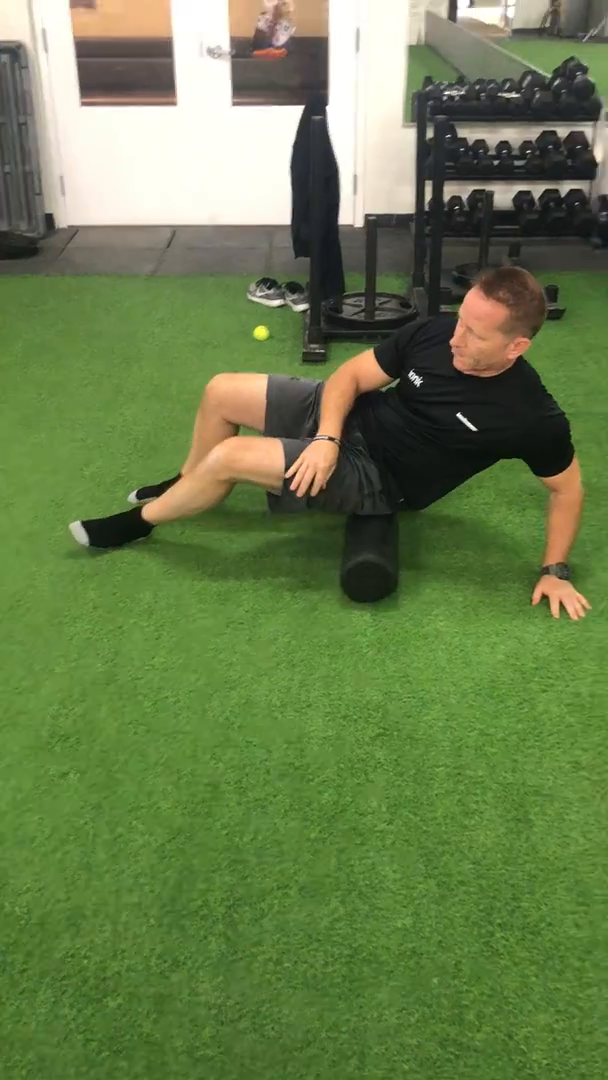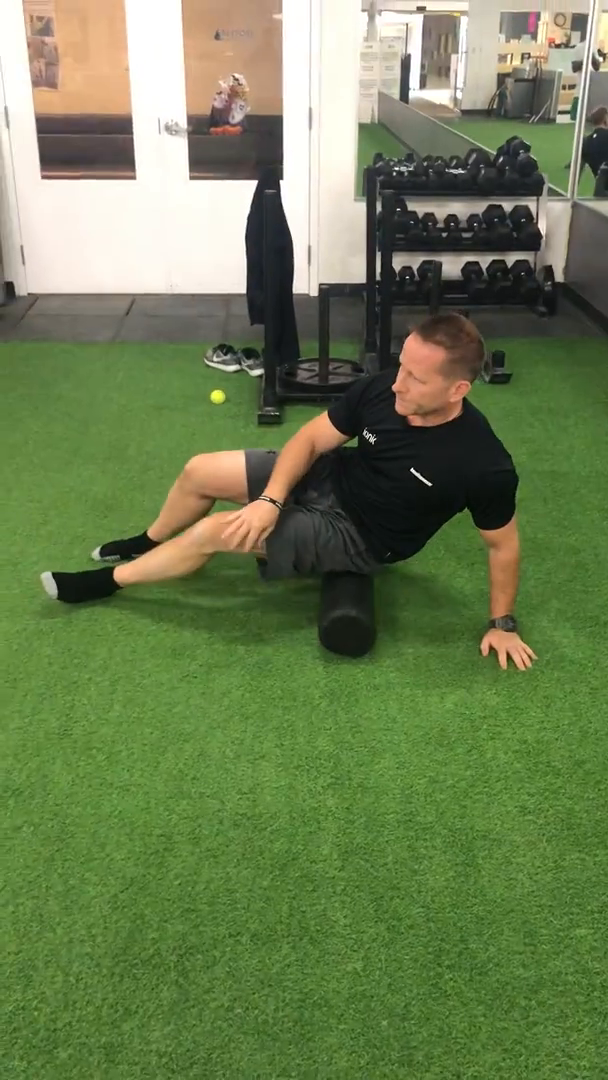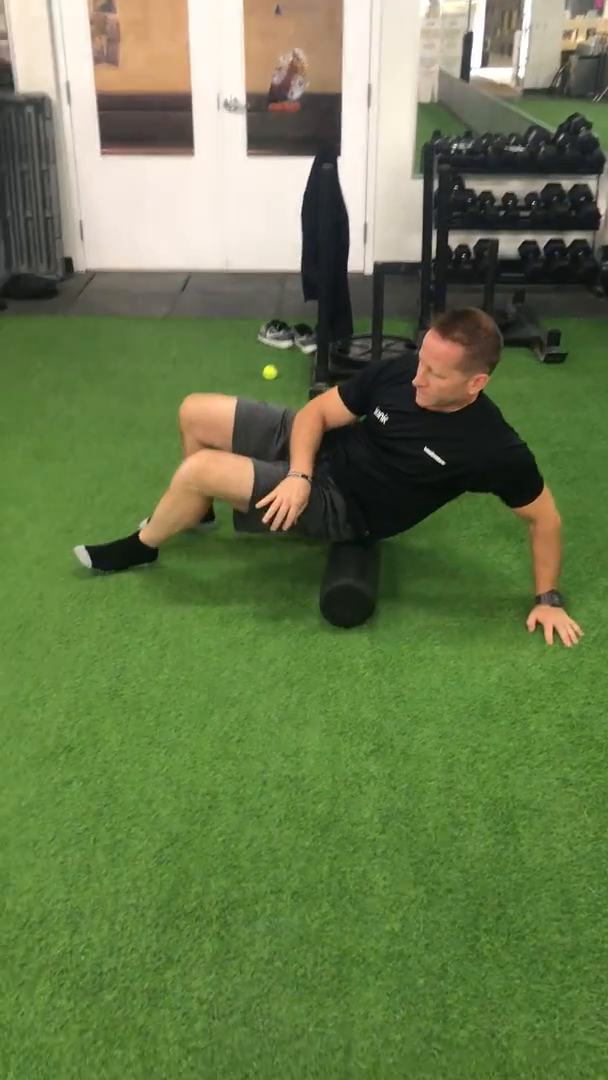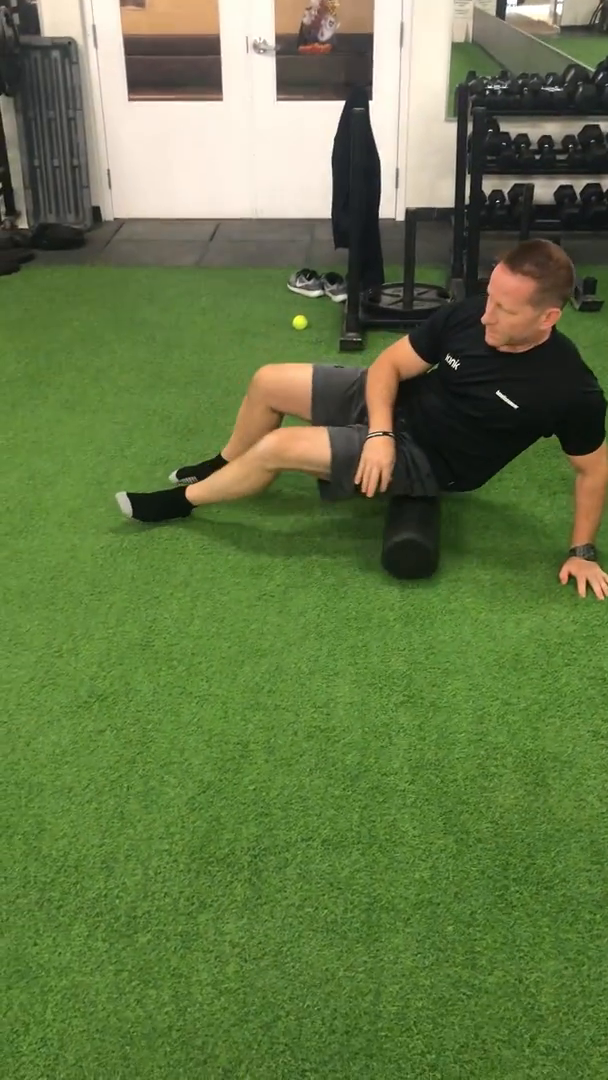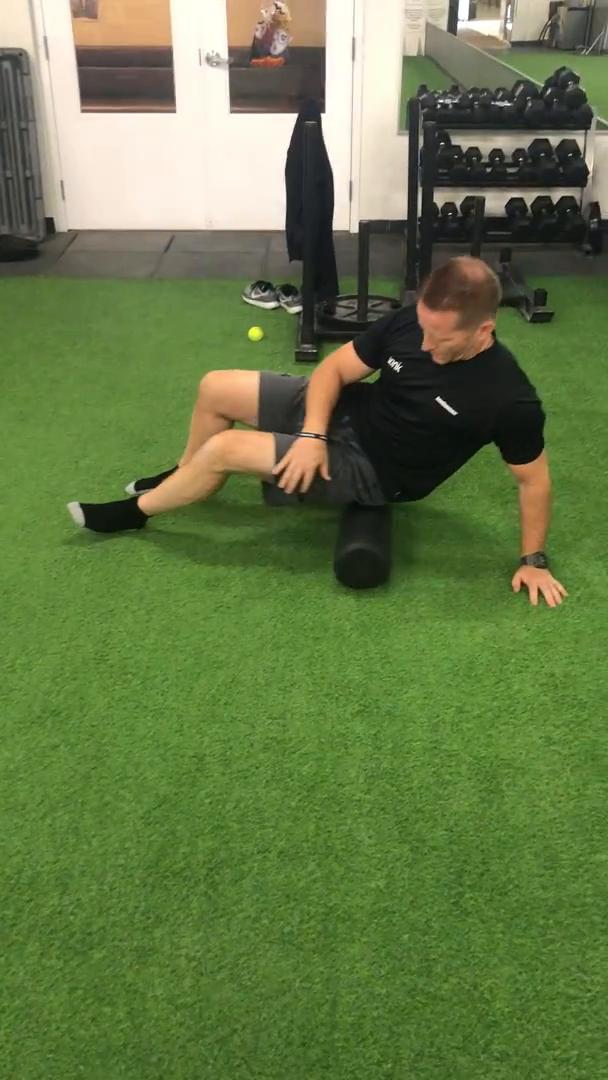
dt=0.7s
person 1, frame 1
left shoulder: (530, 415)
right shoulder: (434, 333)
left elbow: (567, 487)
right elbow: (352, 374)
left wrist: (555, 572)
right wrist: (327, 438)
left hip: (377, 476)
right hip: (350, 418)
left knee: (229, 459)
right knee: (222, 391)
left ankle: (139, 522)
right ankle: (184, 484)
person 1, frame 2
left shoulder: (482, 465)
right shoulder: (381, 390)
left elbow: (503, 546)
right elbow: (310, 438)
left wrist: (502, 624)
right wrist: (272, 500)
left hip: (357, 536)
right hip: (327, 479)
left knee: (214, 532)
right knee: (199, 471)
left ankle: (108, 581)
right ankle: (148, 542)
person 1, frame 3
left shoulder: (493, 449)
right shoulder: (398, 373)
left elbow: (544, 516)
right elbow: (317, 412)
left wrist: (547, 597)
right wrist: (298, 475)
left hip: (340, 502)
right hip: (319, 448)
left knee: (197, 470)
right knee: (195, 412)
left ankle: (141, 547)
right ankle: (196, 512)
person 1, frame 4
right shoulder: (468, 315)
right elbow: (389, 365)
right wrist: (380, 435)
left hip: (424, 460)
right hip: (394, 405)
left knee: (277, 448)
right knee: (268, 382)
left ankle: (183, 500)
right ankle: (225, 465)
person 1, frame 5
left shoulder: (508, 399)
right shoulder: (411, 322)
left elbow: (534, 479)
right elbow: (335, 368)
left wrist: (533, 561)
right wrist: (312, 435)
left hip: (372, 470)
right hip: (346, 412)
left knee: (224, 449)
right knee: (214, 387)
left ankle: (135, 512)
right ankle: (182, 477)
